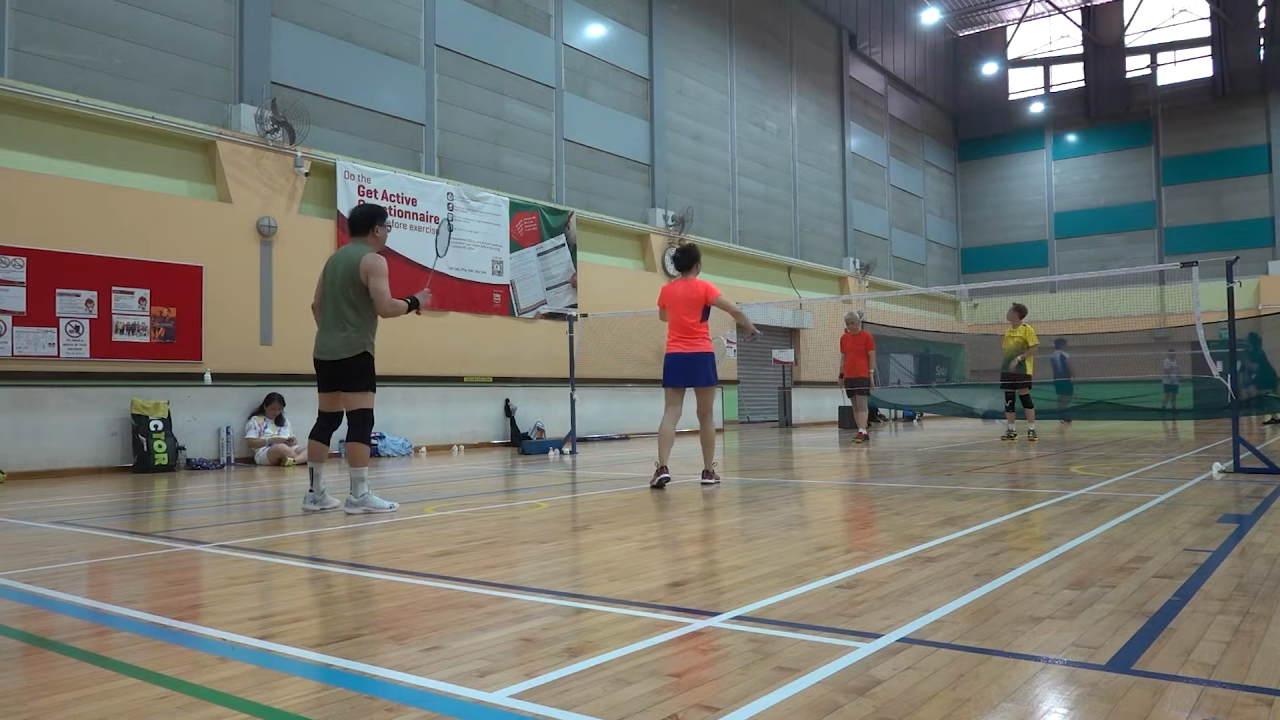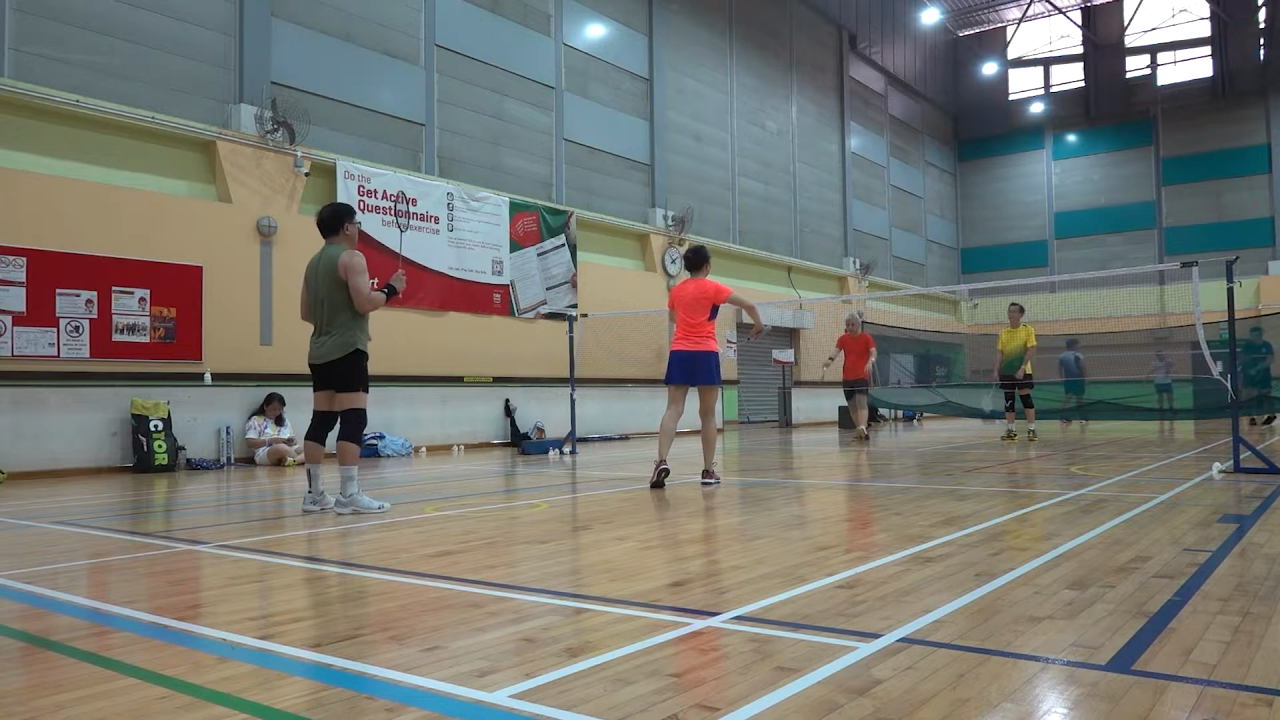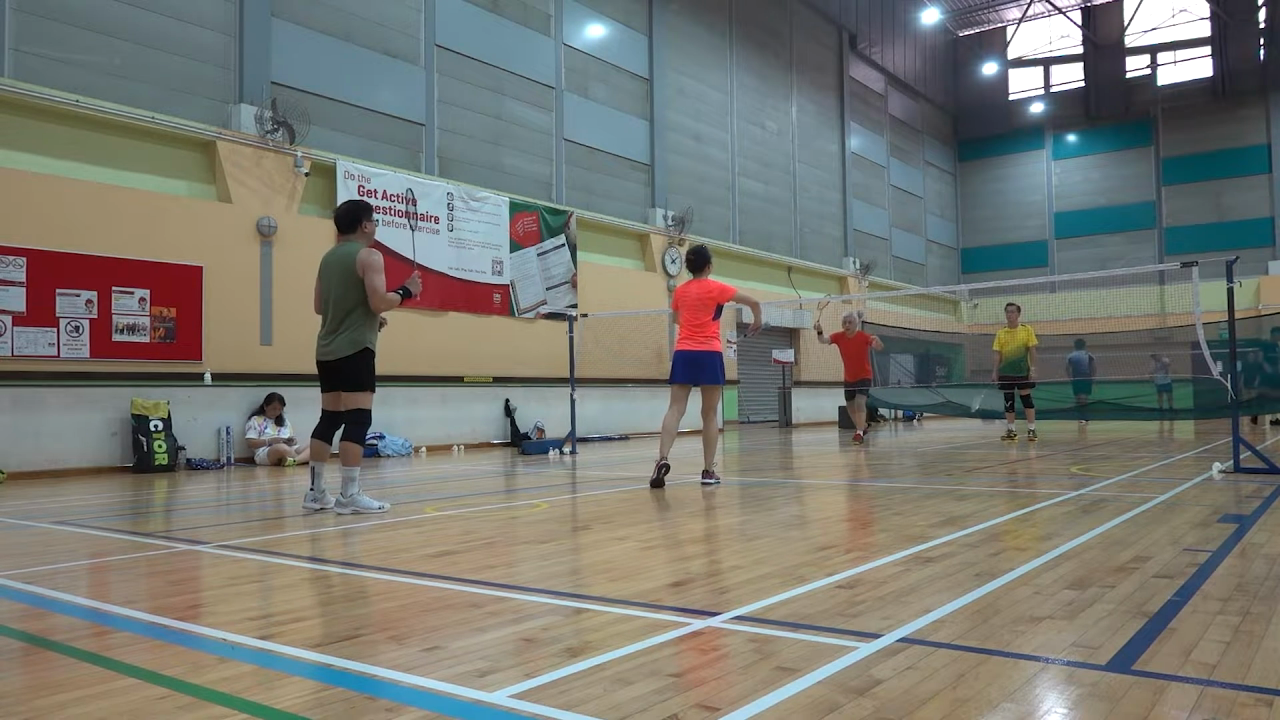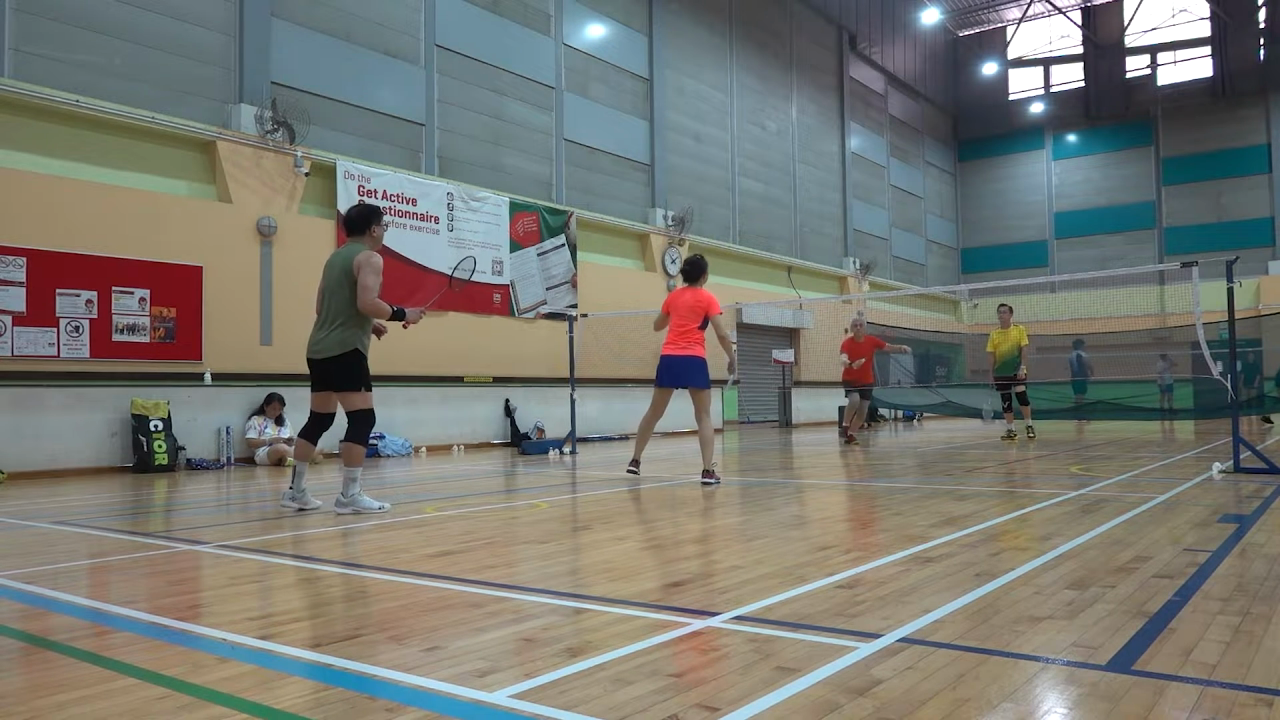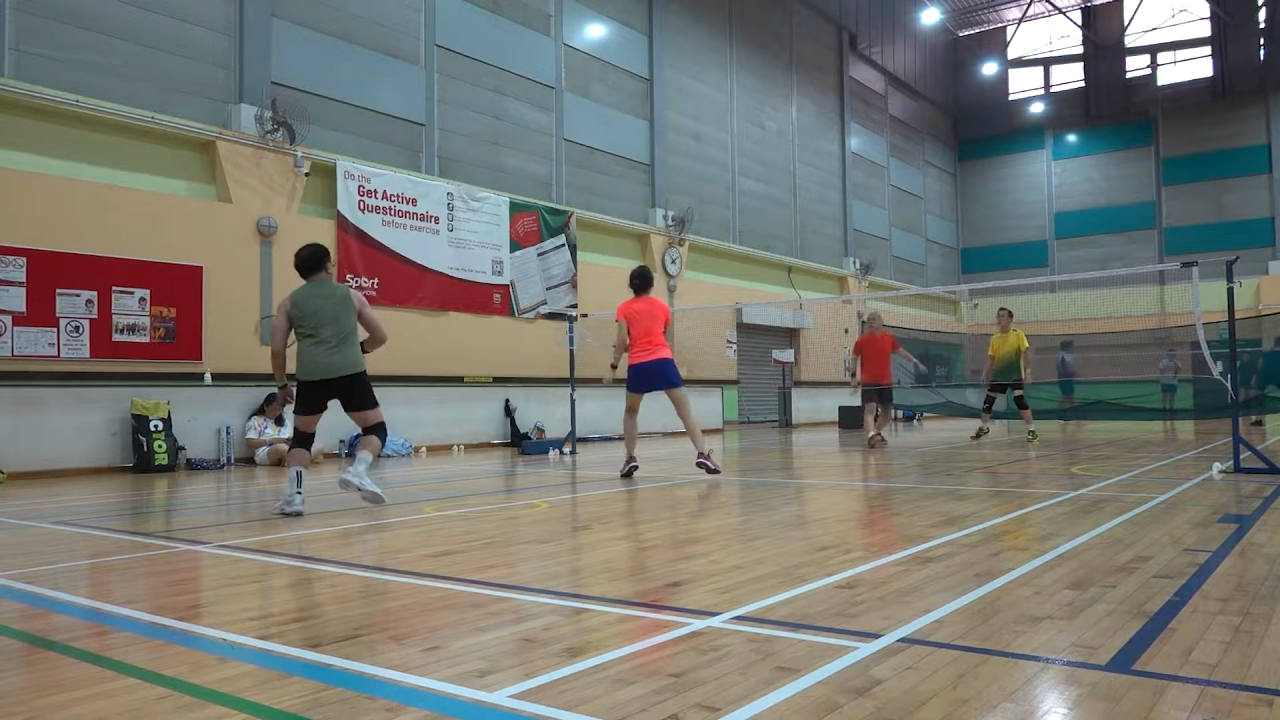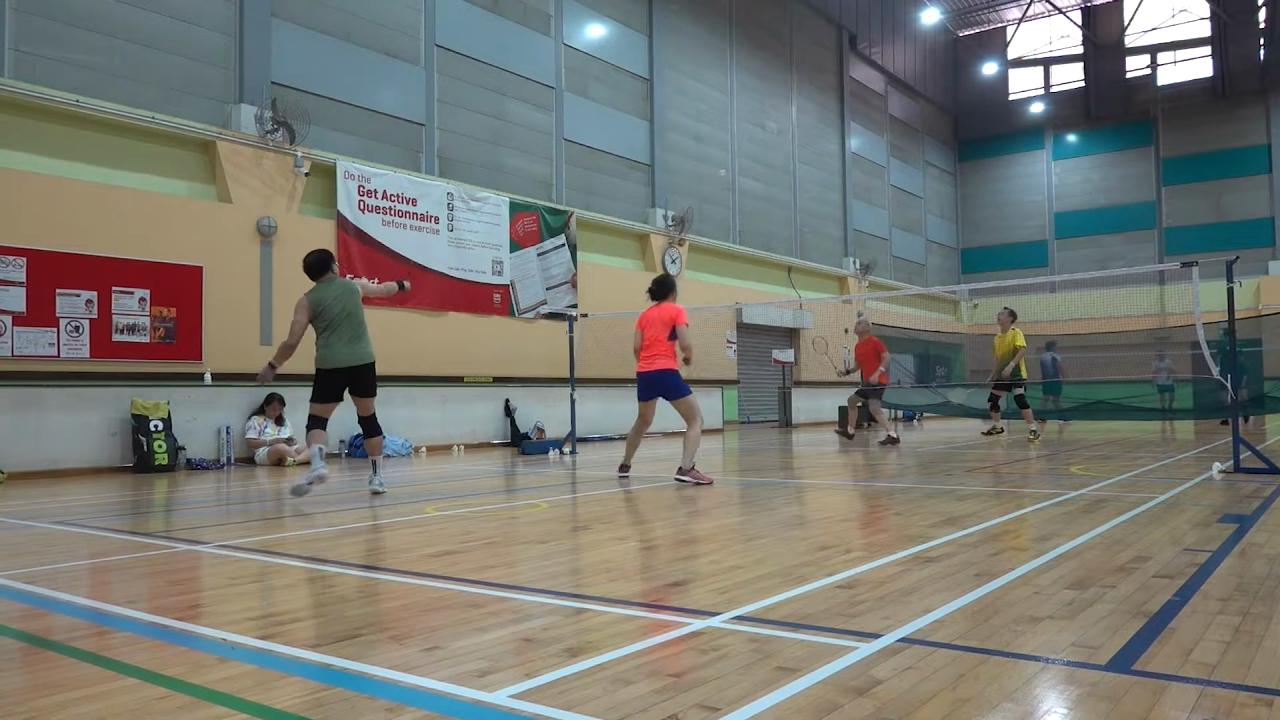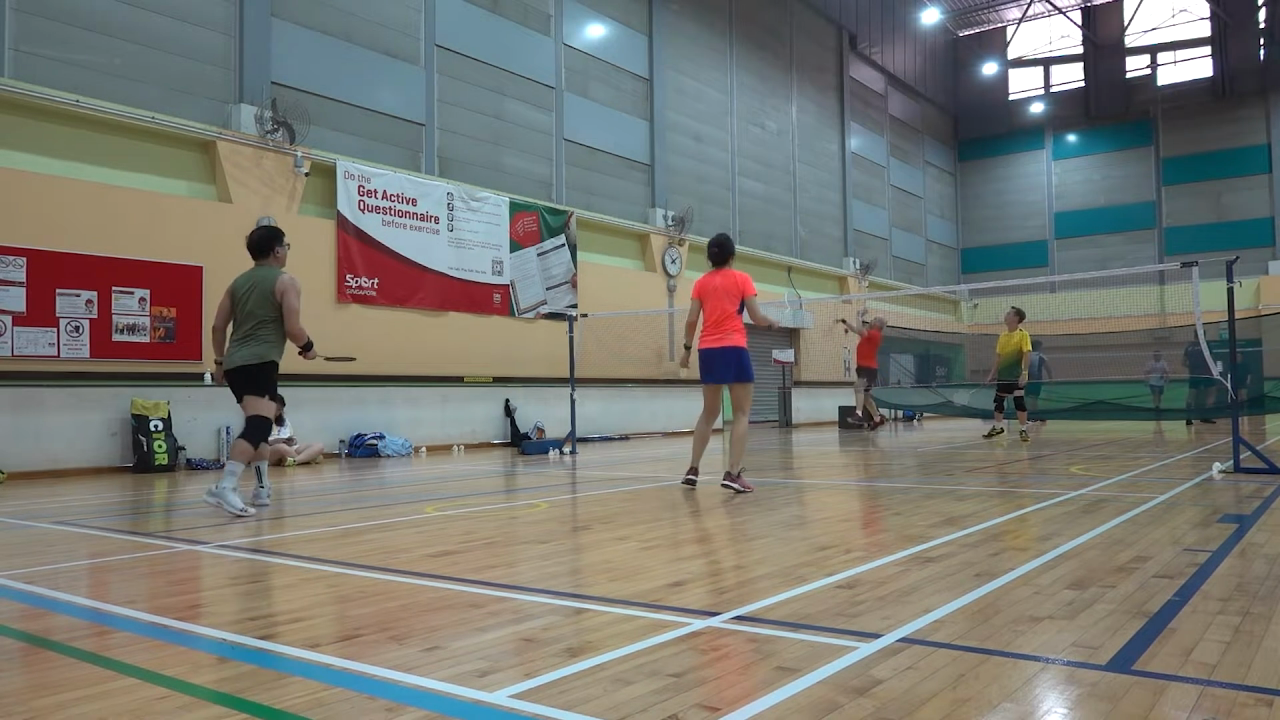
dt=0.7s
person 1, frame 1
left shoulder: (334, 258)
right shoulder: (373, 261)
left elbow: (316, 306)
right elbow: (385, 307)
right wrist: (415, 302)
left hip: (324, 352)
right hip: (354, 352)
left knee: (326, 420)
right knee: (361, 421)
left ankle: (315, 493)
right ankle: (359, 495)
person 1, frame 2
left shoulder: (313, 263)
right shoulder: (351, 258)
left elbow: (306, 313)
right elbow: (365, 303)
right wrist: (391, 288)
left hip: (320, 353)
right hip: (347, 351)
left knee: (322, 420)
right knee: (353, 421)
left ankle: (314, 493)
right ankle: (349, 494)
person 1, frame 3
left shoulder: (328, 258)
right shoulder: (369, 256)
right elbow: (379, 301)
right wrist: (407, 291)
left hip: (327, 350)
right hip: (354, 350)
left knee: (329, 419)
right knee: (358, 420)
left ankle: (316, 492)
right ankle: (350, 495)
person 1, frame 4
left shoulder: (334, 258)
right shoulder: (369, 258)
right elbow: (367, 303)
right wrist: (402, 314)
left hip: (318, 349)
right hip: (346, 350)
left knee: (318, 420)
right knee: (362, 420)
left ankle: (295, 490)
right ankle: (350, 495)
person 1, frame 5
left shoulder: (290, 302)
right shoulder: (351, 295)
left elbow: (277, 348)
right elbow: (380, 336)
left wrist: (282, 384)
right wrist: (359, 349)
left hip: (311, 376)
right hip: (350, 372)
left knee: (302, 436)
right knee: (376, 428)
left ankle: (294, 495)
right ankle: (358, 473)
person 1, frame 6
left shoulder: (307, 301)
right shoulder: (355, 286)
left elbow: (292, 342)
right elbow: (384, 289)
left wrist: (271, 366)
right wrist: (401, 285)
left hip: (330, 366)
right hip: (363, 362)
left knee: (317, 422)
right knee: (368, 419)
left ankle: (318, 466)
right ankle: (377, 477)
person 1, frame 7
left shoulder: (238, 282)
right shoulder: (285, 281)
left elbow: (218, 327)
right elbow: (292, 328)
left wrist: (221, 361)
right wrist: (308, 347)
left hip: (236, 362)
right hip: (260, 363)
left knee: (262, 421)
right knee: (258, 425)
left ankle: (261, 487)
right ankle: (224, 488)
person 2, frame 1
left shoulder: (666, 290)
right shoulder: (703, 287)
right elbow: (734, 310)
right wrist: (750, 328)
left hip: (674, 356)
right hip: (700, 356)
left knee: (671, 413)
right knee: (705, 415)
left ankle: (662, 466)
right ankle: (708, 471)
person 2, frame 2
left shoulder: (676, 290)
right shoulder: (712, 288)
right elbow: (748, 305)
right wrist: (758, 325)
left hip: (679, 353)
right hip: (705, 355)
left knee: (673, 410)
right knee: (708, 414)
left ankle: (662, 461)
right ankle: (708, 471)
person 2, frame 3
left shoulder: (679, 291)
right shoulder: (717, 288)
right elbow: (754, 302)
right wrist: (757, 321)
left hip: (683, 354)
right hip: (709, 355)
left knee: (675, 410)
right knee: (709, 414)
left ankle: (663, 459)
right ankle: (708, 471)
person 2, frame 4
left shoulder: (673, 296)
right shoulder: (707, 298)
left elbow: (657, 326)
right elbow: (722, 333)
right wrist: (732, 358)
left hip: (668, 359)
right hip: (693, 360)
left knee: (654, 412)
right knee: (703, 416)
left ankle: (635, 460)
right ankle: (708, 471)
person 2, frame 5
left shoulder: (624, 308)
right shoulder: (662, 306)
left elbow: (623, 340)
left wrist: (614, 366)
left hip: (638, 366)
right hip: (663, 362)
left knee: (630, 411)
right knee: (685, 411)
left ankle: (630, 458)
right ankle: (703, 454)
person 2, frame 6
left shoulder: (645, 314)
right shoulder: (677, 310)
left elbow: (636, 347)
right elbow: (686, 343)
right wrist: (688, 356)
left hip: (644, 373)
right hip: (665, 371)
left knee: (643, 421)
right knee: (695, 419)
left ankle: (625, 465)
right ankle: (686, 468)
person 2, frame 7
left shoulder: (701, 283)
right shoulder: (742, 279)
left elbow: (691, 321)
right elbow: (757, 317)
left wrist: (687, 349)
right wrist: (771, 323)
left hip: (708, 350)
right hip: (734, 348)
left knee: (709, 412)
right knee: (741, 414)
left ankle: (694, 467)
right ankle: (732, 473)
